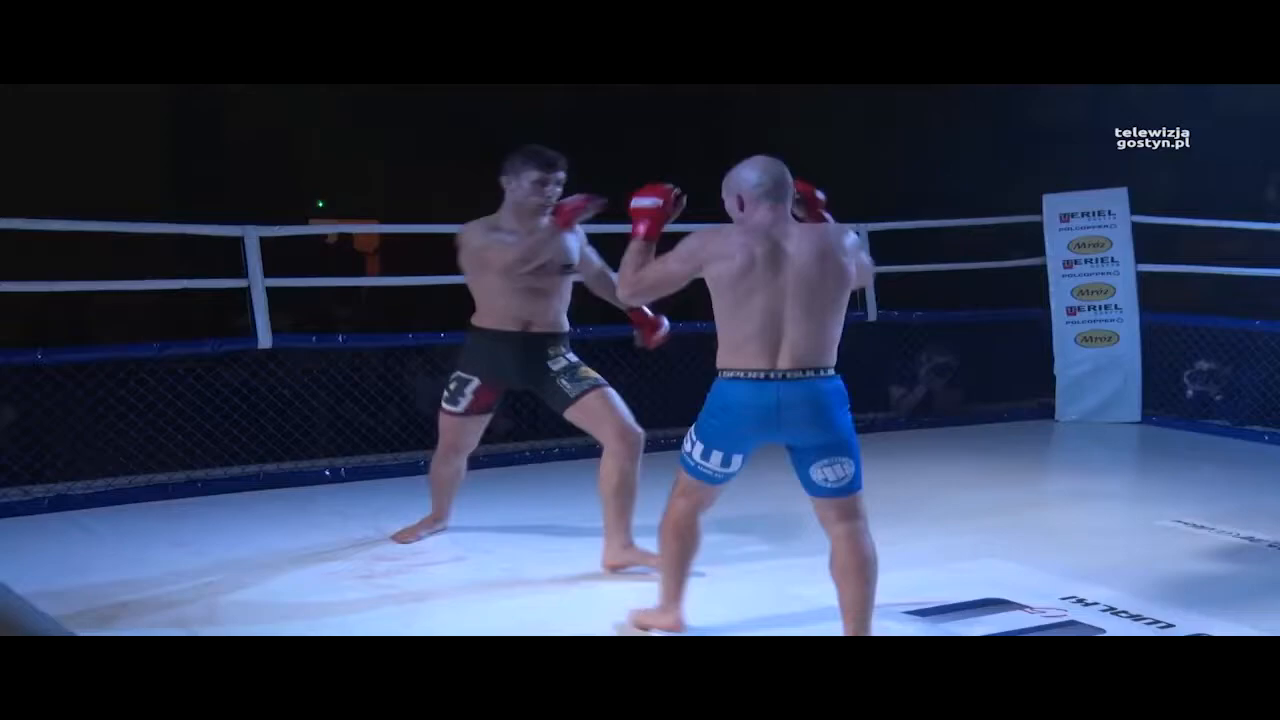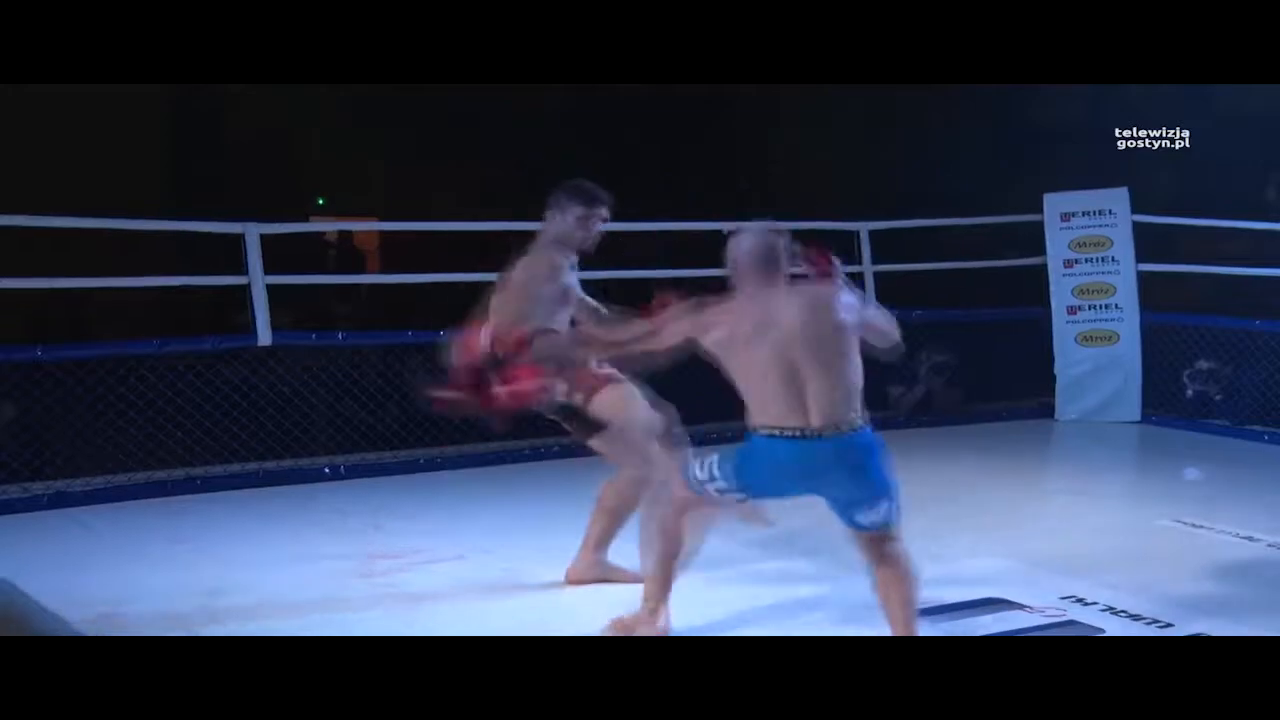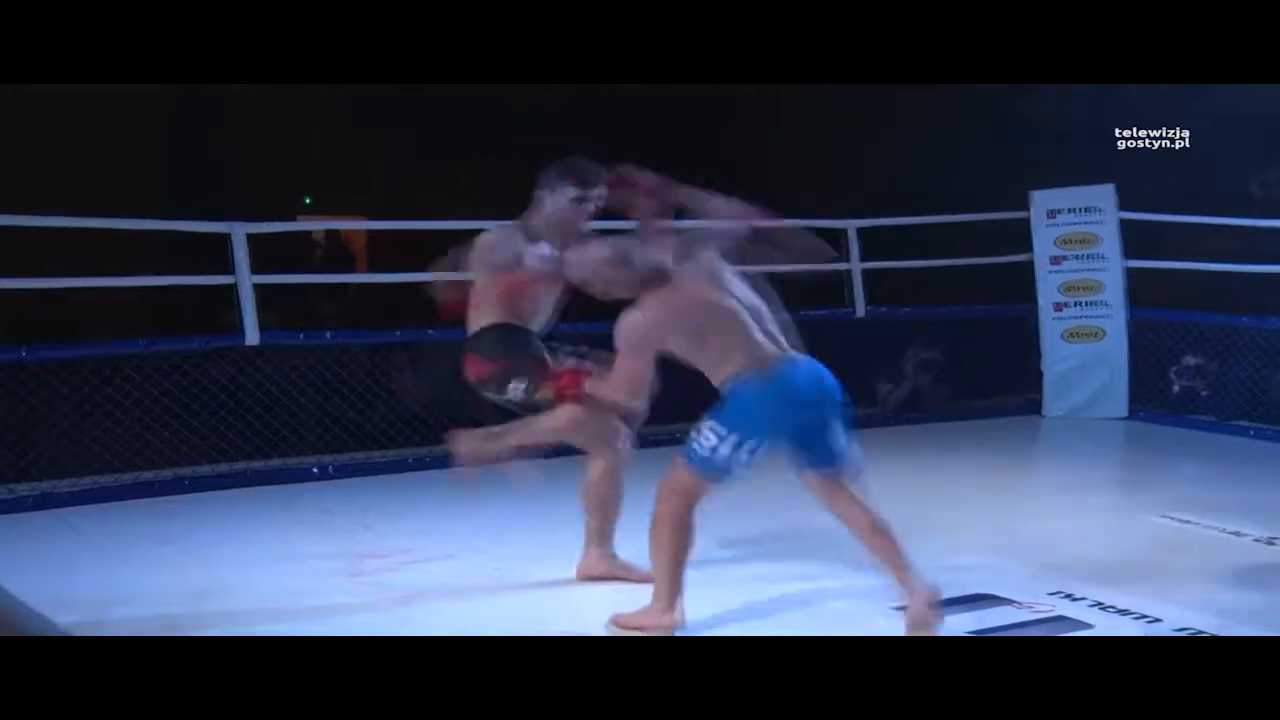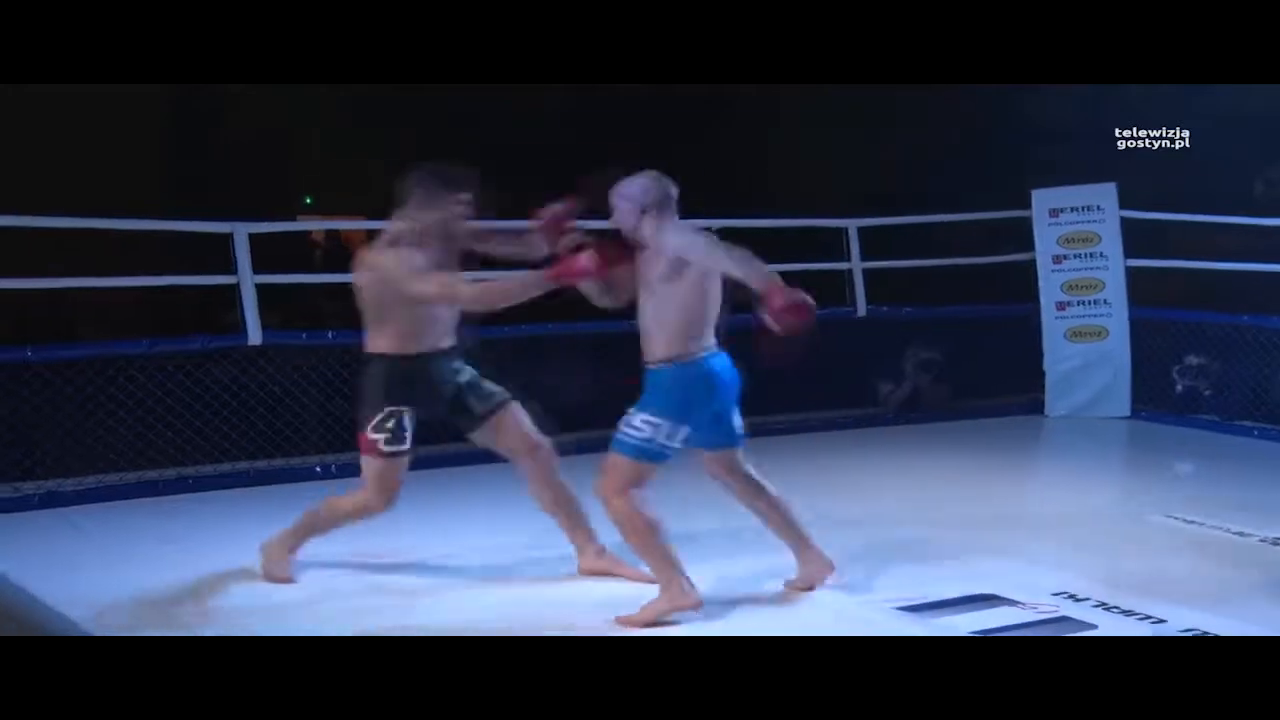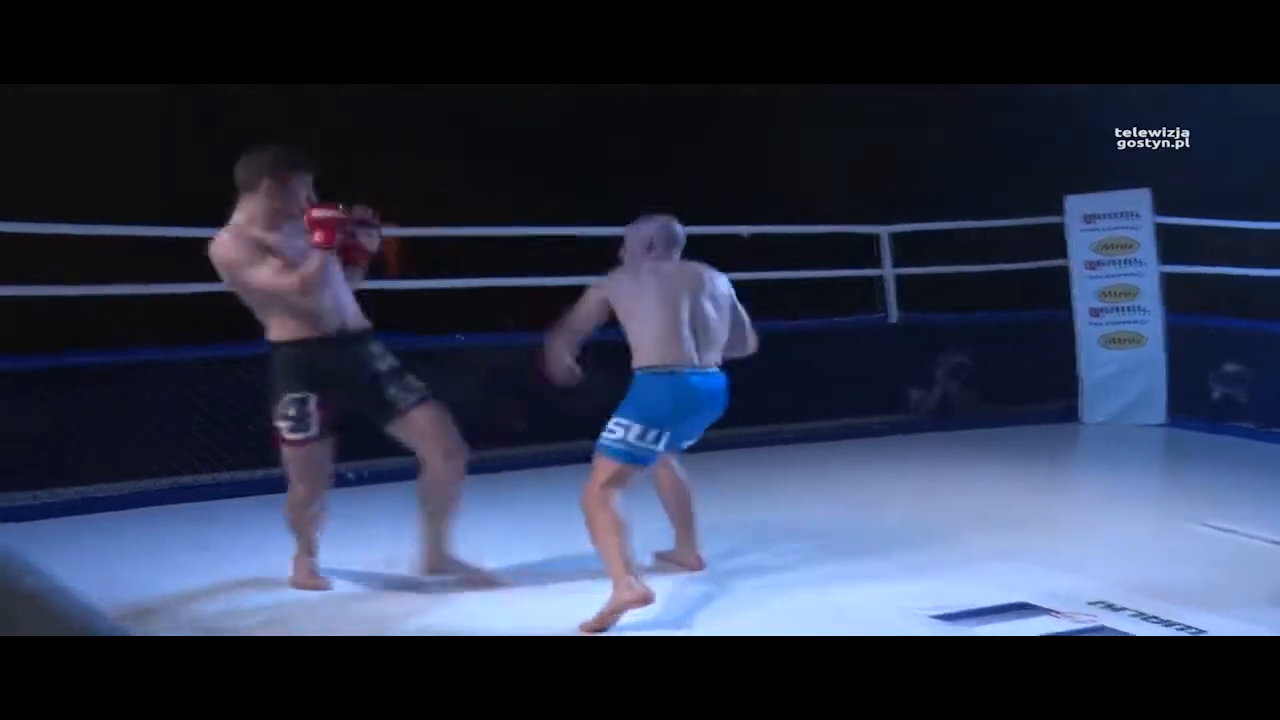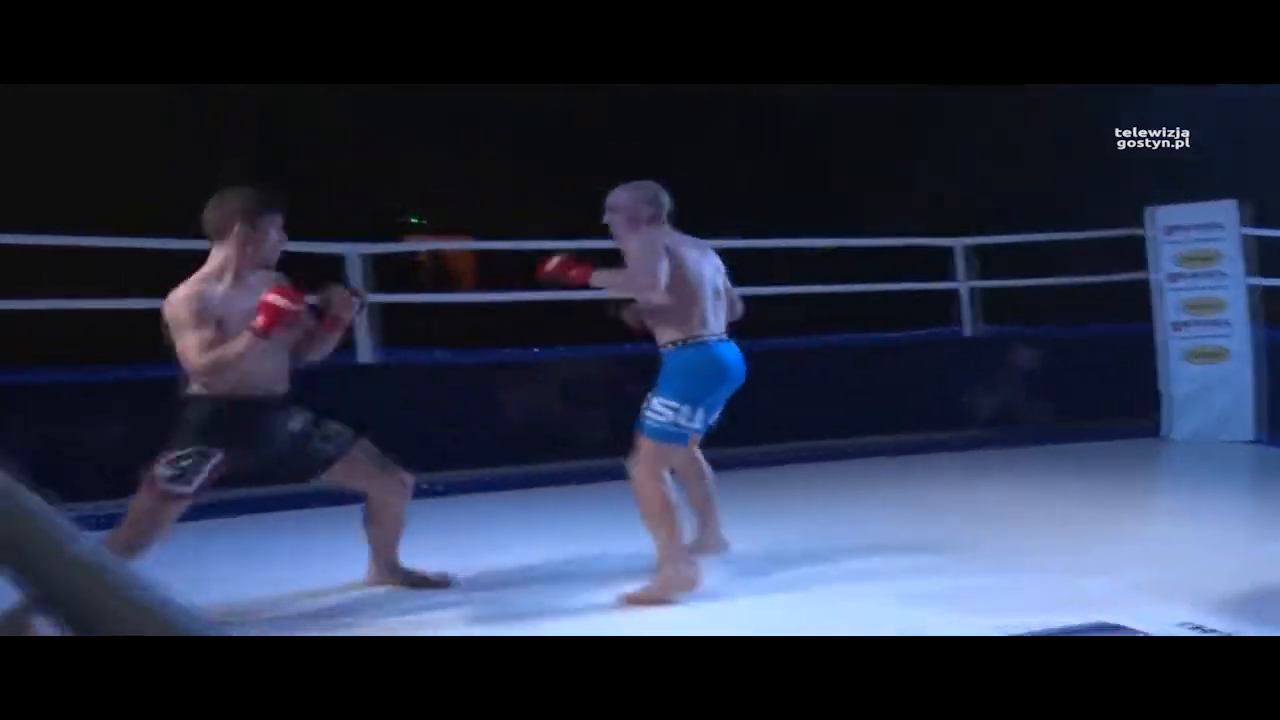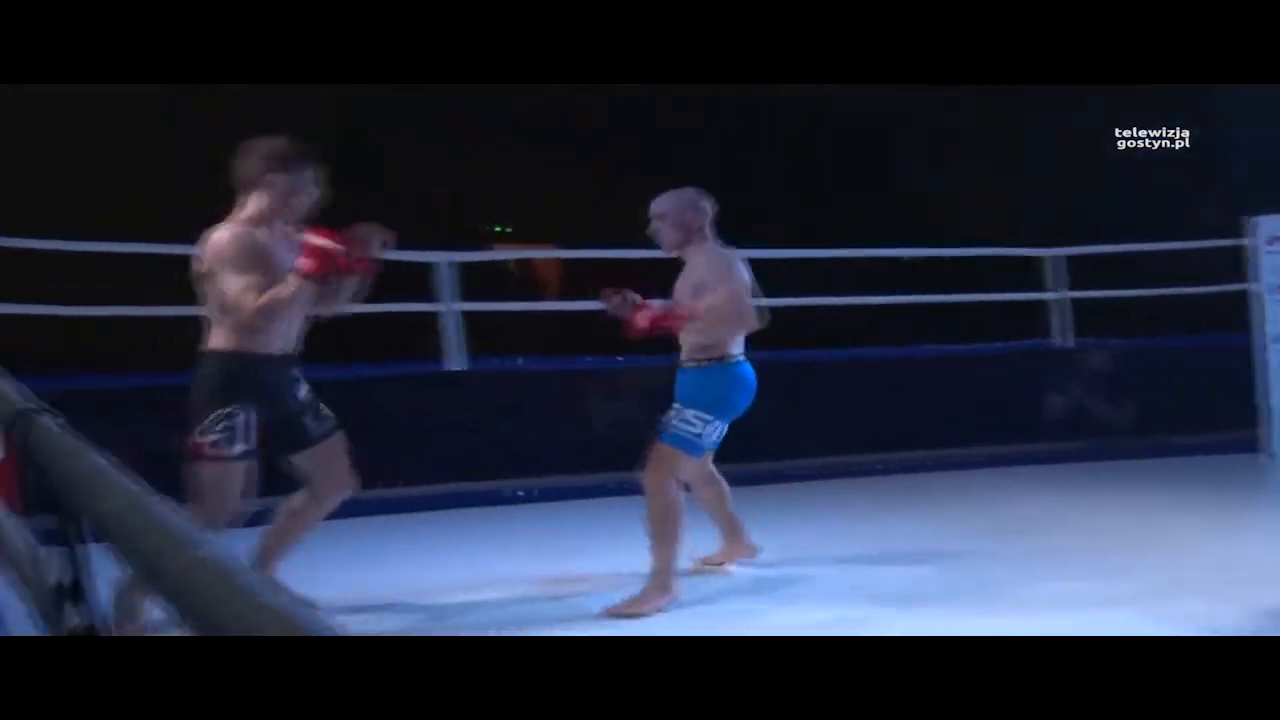
dt=0.3s
person 1, frame 1
left shoulder: (714, 243)
right shoulder: (839, 243)
left elbow: (629, 290)
right elbow: (862, 276)
left wrist: (646, 225)
right wrist: (821, 216)
left hip: (740, 399)
right hip: (816, 398)
left knee: (685, 502)
right knee: (846, 523)
left ankle: (667, 612)
right ankle: (858, 635)
person 1, frame 2
left shoulder: (714, 318)
right shoulder: (834, 300)
left elbow: (642, 338)
right elbow: (889, 336)
left hip: (772, 455)
right hip: (849, 451)
left knee: (673, 499)
right knee: (884, 544)
left ankle: (650, 616)
right ankle: (906, 635)
person 1, frame 3
left shoulder: (638, 321)
right shoulder: (702, 259)
left elbow: (628, 398)
right elbow: (737, 217)
left wrist: (583, 384)
left hip: (756, 400)
right hip: (810, 380)
left knee: (676, 495)
right knee: (840, 497)
left ankle: (663, 610)
right ankle: (914, 592)
person 1, frame 4
left shoulder: (676, 238)
right shoulder: (649, 250)
left elbow: (733, 259)
right elbow: (608, 297)
left wrist: (776, 292)
left hip: (677, 383)
right hip: (712, 372)
left knee: (614, 488)
right knee: (734, 472)
left ankle: (676, 590)
right ankle: (812, 560)
person 1, frame 5
left shoulder: (618, 281)
right shoulder: (715, 281)
left elbow: (564, 336)
right elbow: (746, 344)
left wrist: (557, 361)
left hip: (658, 391)
right hip: (709, 390)
left knee: (597, 490)
right knee: (660, 460)
left ankle: (627, 585)
right ankle: (688, 549)
person 1, frame 6
left shoulder: (645, 242)
right shoulder: (702, 251)
left elbow: (651, 284)
right elbow: (732, 308)
left wrist: (579, 274)
left hip: (690, 365)
right hip: (720, 358)
left knee: (645, 471)
right knee: (682, 450)
left ankle: (676, 571)
right ankle: (709, 533)
person 1, frame 7
left shoulder: (715, 260)
right shoulder: (703, 263)
left elbow: (749, 317)
right elbow: (693, 321)
left wrist: (670, 318)
right wrist: (636, 310)
left hip: (714, 380)
right hip: (705, 377)
left knee: (658, 477)
right knee: (694, 467)
left ankle: (660, 587)
right ankle: (737, 543)
person 2, frame 1
left shoulder: (570, 235)
right shoulder: (478, 234)
left elbow: (606, 284)
right elbow: (511, 264)
left wrist: (642, 312)
right wrist: (561, 223)
left hip: (550, 351)
right hip: (490, 347)
left knee: (625, 436)
right knee: (452, 447)
left ankle: (619, 548)
right ankle: (439, 515)
person 2, frame 2
left shoulder: (557, 265)
right shoulder: (546, 257)
left elbow: (608, 325)
left hip: (546, 364)
right hip: (539, 363)
left knee: (637, 464)
right knee: (645, 417)
left ankle: (590, 560)
person 2, frame 3
left shoulder: (566, 246)
right shoulder: (502, 239)
right elbow: (482, 281)
right wrist: (526, 282)
left hip: (519, 356)
right hip: (499, 350)
left knee: (609, 442)
left ankle: (598, 556)
person 2, frame 4
left shoulder: (443, 238)
right shoulder: (385, 260)
left elbow: (528, 249)
right elbow: (473, 298)
left wrist: (550, 226)
right wrist: (558, 275)
left hip: (447, 368)
right hip: (396, 379)
left knee: (536, 451)
right knee: (379, 497)
left ankle: (592, 553)
right ankle: (283, 544)
person 2, frame 5
left shoulder: (305, 228)
right shoulder: (230, 246)
right elbow: (298, 291)
left wrist: (360, 245)
right wrist: (326, 244)
left hip: (364, 352)
right hip: (303, 362)
left knee: (448, 453)
right knee: (311, 485)
left ankle: (438, 554)
right ankle: (306, 557)
person 2, frame 6
left shoulder: (273, 286)
right shoulder: (189, 301)
left elbow: (309, 352)
right elbow: (209, 374)
left wrist: (335, 319)
right wrist: (262, 328)
left hip: (279, 416)
right hip: (213, 423)
left knee: (394, 485)
right knee: (134, 538)
left ankle: (385, 568)
person 2, frame 7
left shoulder: (288, 237)
right shoulder: (229, 241)
left elbow: (324, 305)
right elbow: (255, 318)
left wrist: (359, 259)
right wrist: (311, 267)
left hip: (283, 377)
right hip: (232, 380)
left knee: (336, 483)
right knee: (216, 515)
left ankle: (260, 573)
right ankle: (131, 601)
